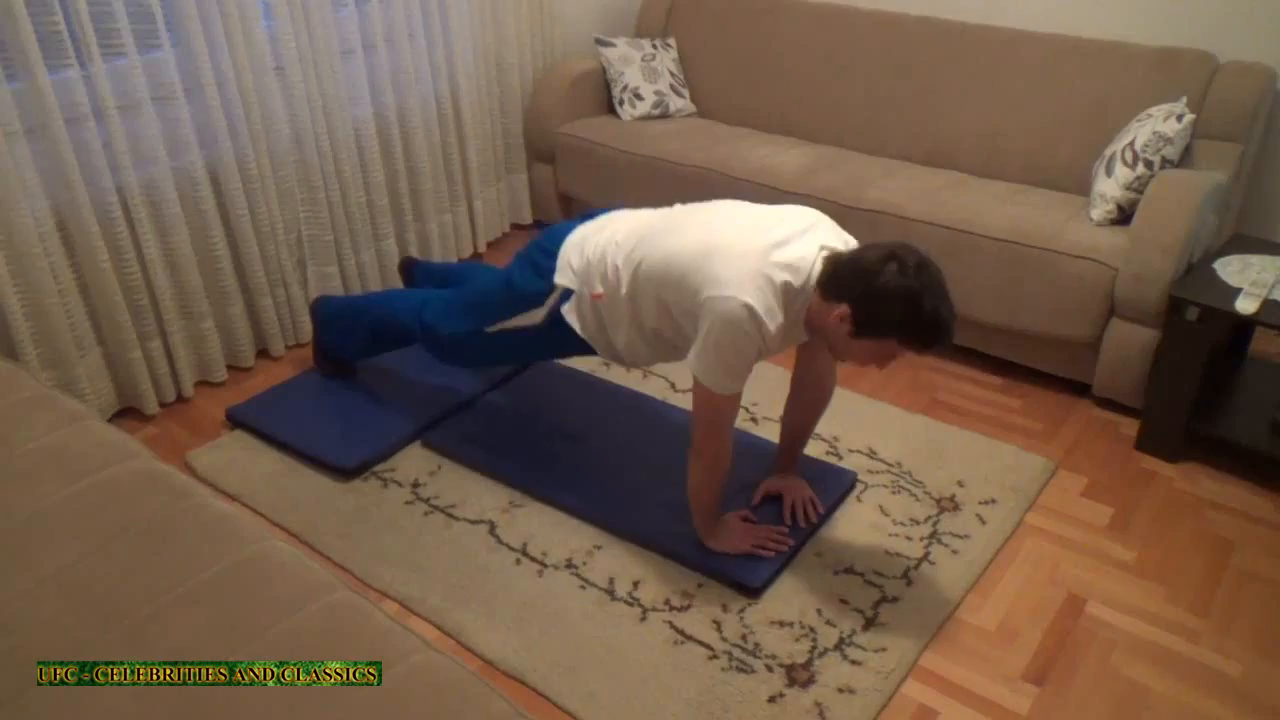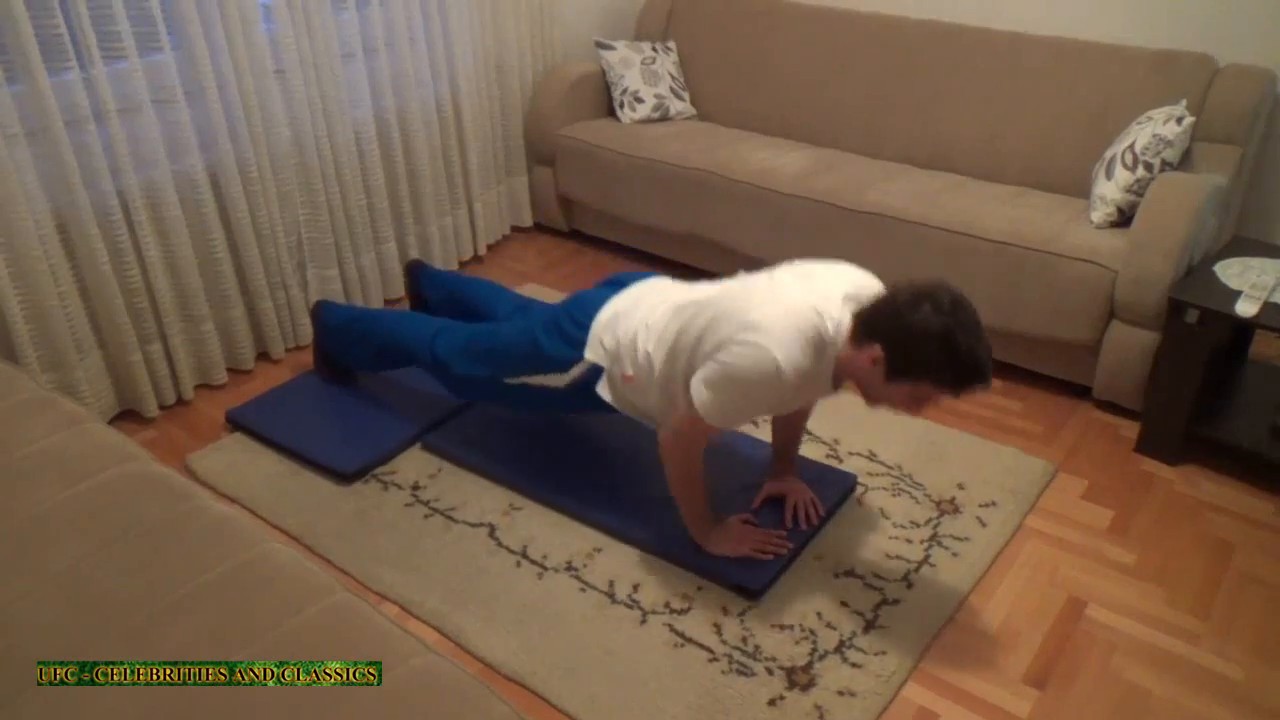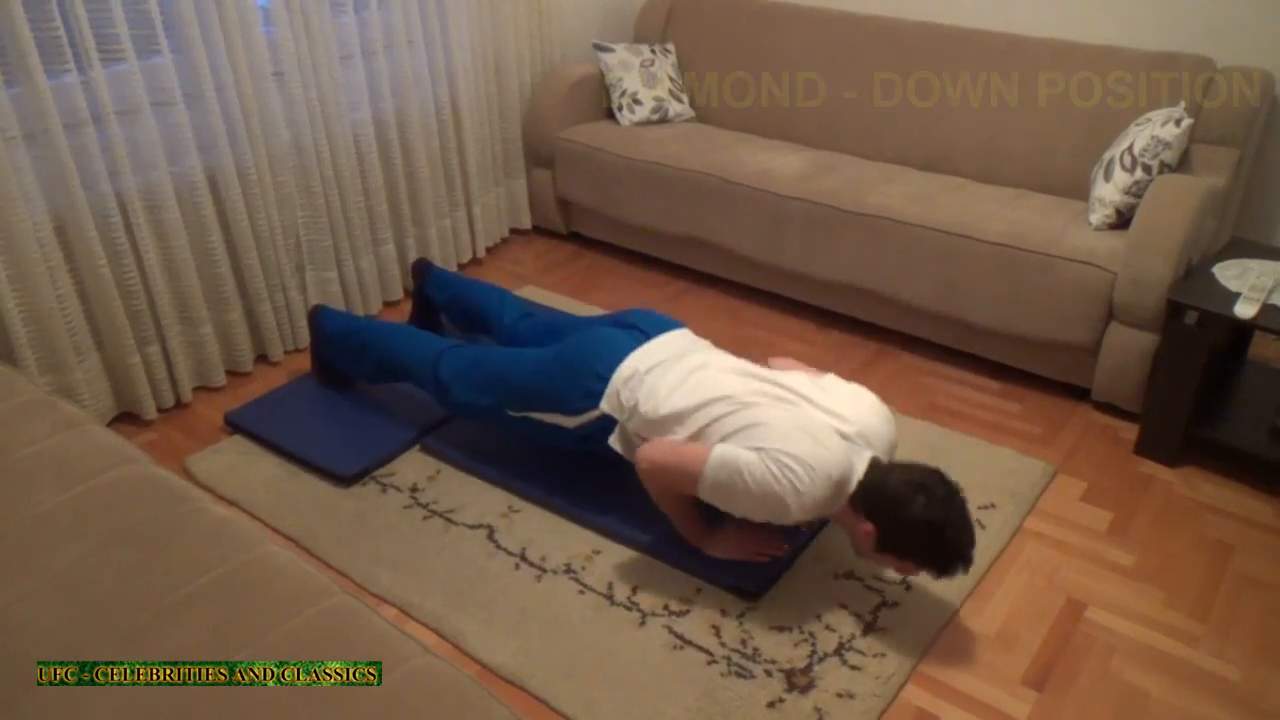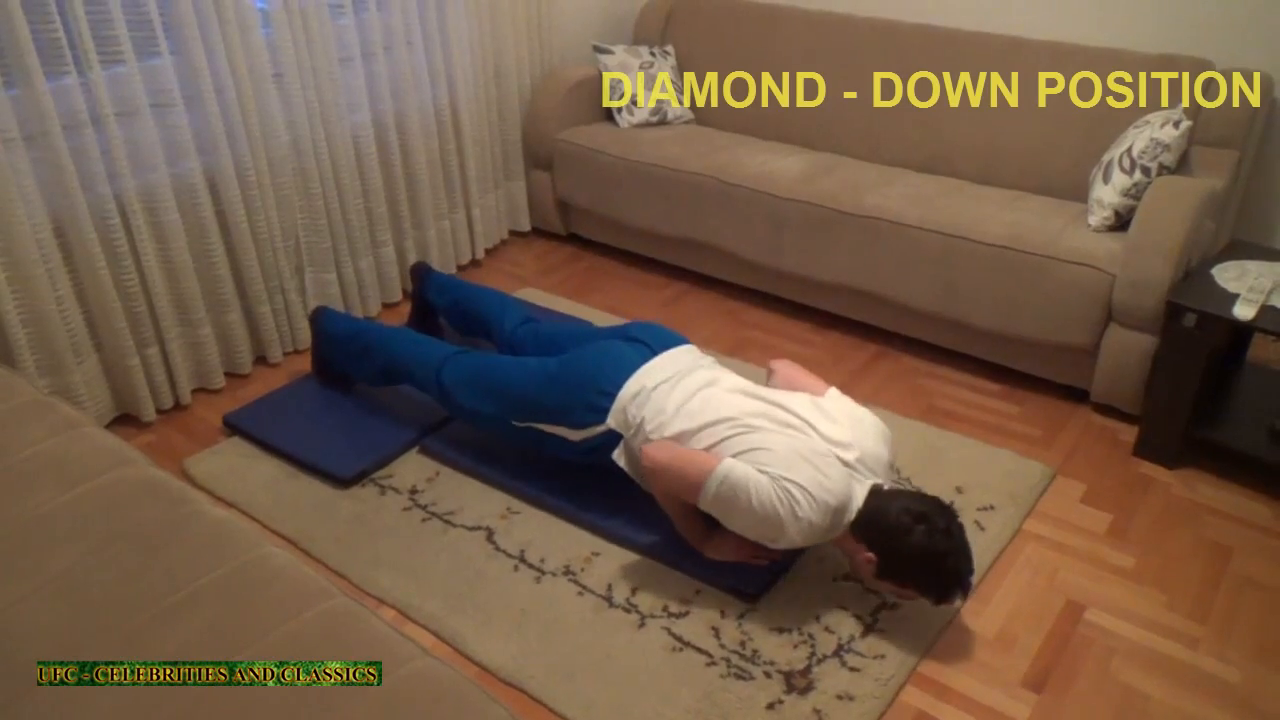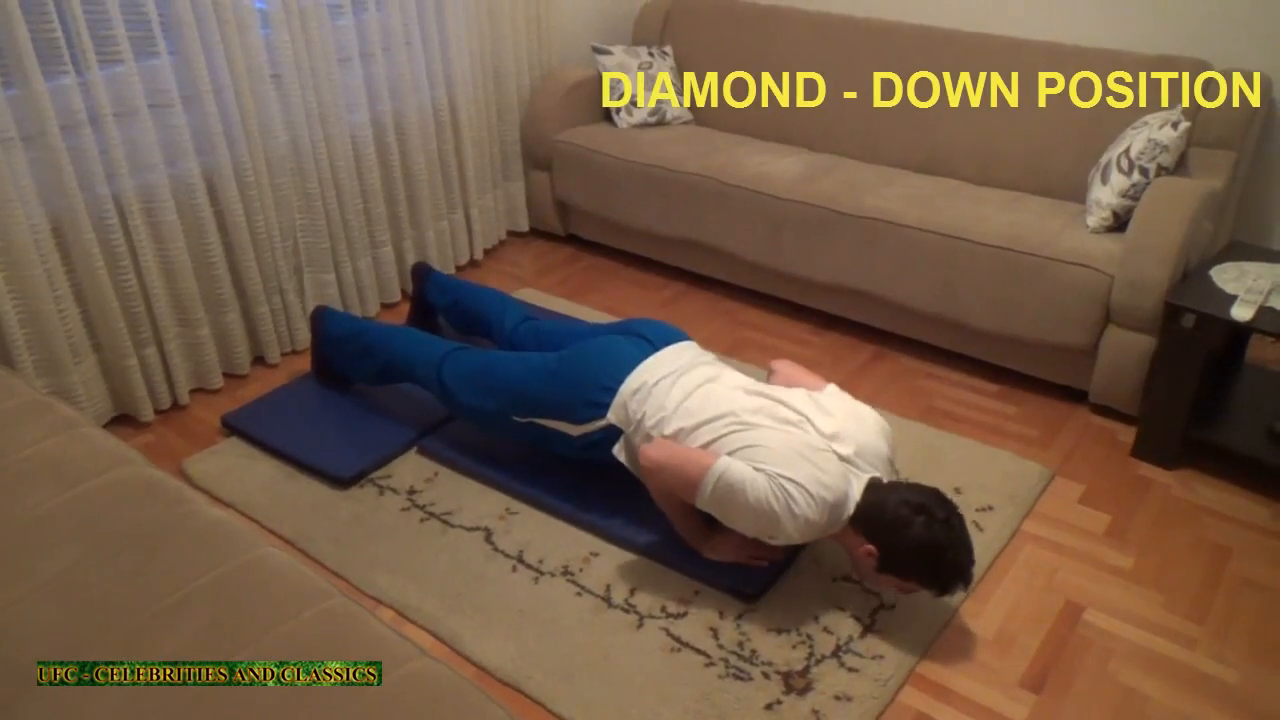
dt=0.3s
person 1, frame 1
left shoulder: (839, 262)
right shoulder: (745, 303)
left elbow: (816, 368)
right elbow: (710, 435)
left wrist: (786, 470)
right wrist: (712, 530)
left hip: (618, 244)
right hip: (572, 278)
left knee: (490, 291)
right knee: (446, 330)
left ankle: (425, 274)
right ankle: (337, 321)
person 1, frame 2
left shoulder: (864, 299)
right shoulder: (771, 353)
right elbow: (679, 441)
left wrist: (784, 469)
right wrist: (709, 535)
left hip: (643, 298)
right hip: (599, 350)
left knee: (515, 316)
right knee: (460, 359)
left ankle: (431, 283)
right ankle: (338, 328)
person 1, frame 3
left shoulder: (874, 425)
right shoulder: (792, 489)
right elbow: (654, 462)
right wrist: (706, 539)
left hip: (658, 343)
right hip: (606, 391)
left knee: (523, 329)
right knee: (458, 374)
left ankle: (435, 285)
right ankle: (338, 330)
person 1, frame 4
left shoulder: (872, 440)
right shoulder: (792, 511)
left elbow: (783, 366)
right elbow: (657, 460)
right wrist: (707, 541)
left hip: (661, 355)
right hip: (608, 405)
left knee: (524, 334)
right knee: (460, 379)
left ankle: (434, 289)
right ankle: (337, 335)
person 1, frame 5
left shoulder: (874, 438)
right shoulder: (791, 508)
left elbow: (784, 367)
right elbow: (656, 460)
right wrist: (706, 541)
left hip: (661, 352)
right hip: (607, 400)
left knee: (526, 333)
right knee: (459, 375)
left ankle: (434, 287)
right ankle: (338, 334)
